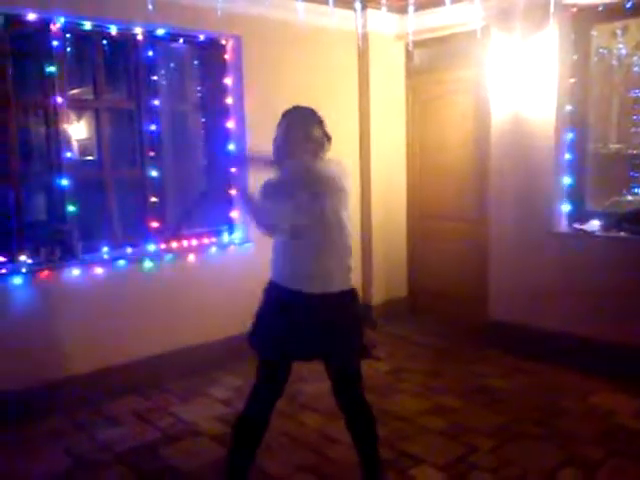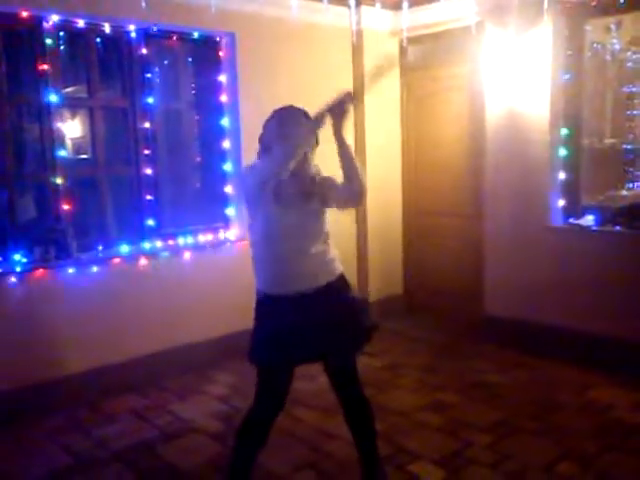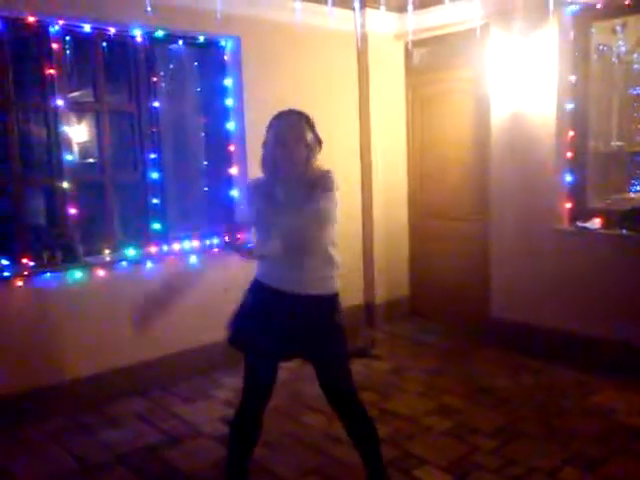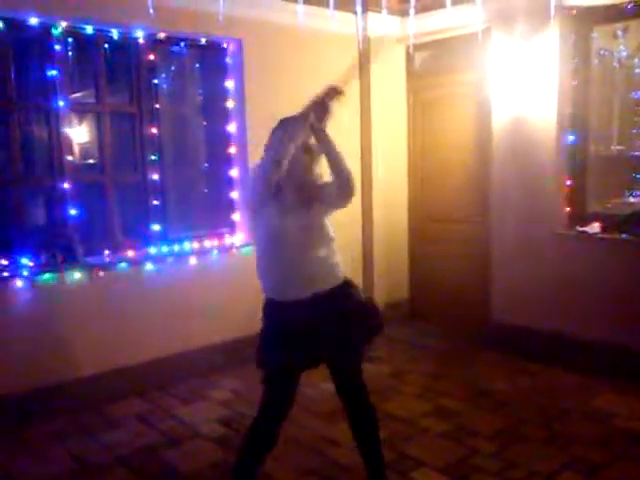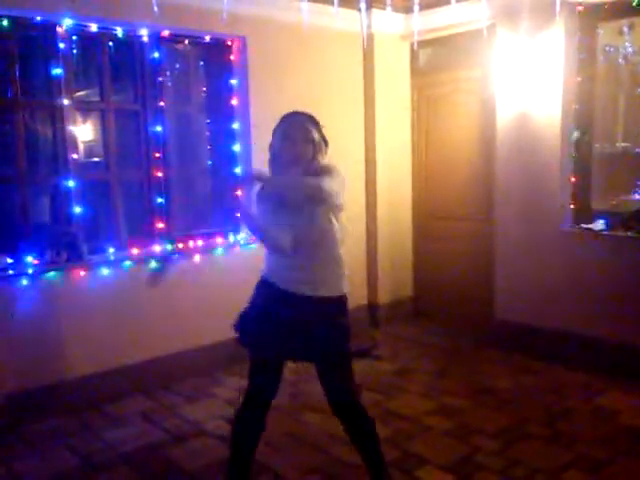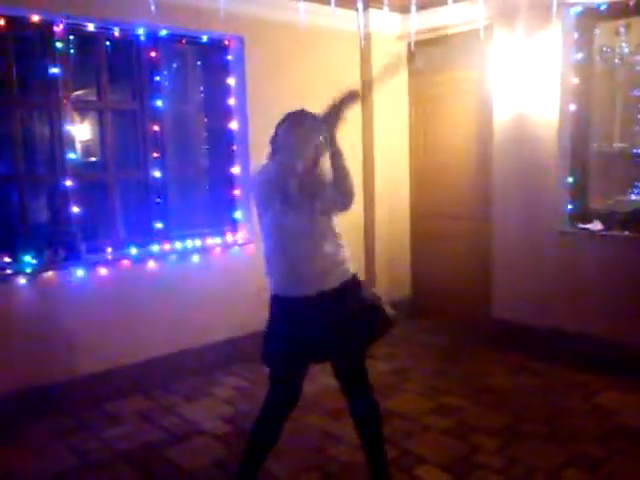
dt=0.5s
person 1, frame 1
left shoulder: (334, 182)
right shoulder: (273, 189)
left elbow: (316, 170)
right elbow: (272, 225)
right wrist: (246, 196)
left hip: (335, 302)
right hip: (286, 301)
left knee: (351, 396)
right knee: (263, 396)
person 1, frame 2
left shoulder: (318, 187)
right shoulder: (255, 183)
left elbow: (355, 195)
right elbow: (278, 160)
left wrist: (337, 129)
right wrist: (320, 117)
left hip: (328, 298)
right hip: (279, 306)
left knee: (350, 391)
right knee: (269, 402)
person 1, frame 3
left shoulder: (324, 183)
right shoulder: (259, 189)
left elbow: (320, 217)
right elbow: (266, 245)
right wrist: (257, 249)
left hip: (318, 303)
right hip: (269, 301)
left knee: (342, 395)
right knee: (253, 398)
person 1, frame 4
left shoulder: (320, 195)
right shoulder: (261, 194)
left elbow: (347, 188)
right elbow: (272, 165)
left wrist: (320, 129)
right wrist: (305, 119)
left hip: (334, 303)
right hip: (286, 313)
left knee: (354, 394)
right knee: (274, 407)
person 1, frame 5
left shoulder: (330, 179)
right shoulder: (267, 195)
left elbow: (318, 191)
right elbow: (278, 245)
left wrist: (269, 177)
right wrist: (247, 215)
left hip: (325, 305)
right hip: (275, 302)
left knee: (344, 400)
right knee: (257, 398)
person 1, frame 6
left shoulder: (322, 189)
right shoulder: (267, 187)
left elbow: (344, 199)
right elbow: (283, 166)
left wrist: (329, 135)
right wrist: (322, 123)
left hip: (340, 298)
right hip: (292, 308)
left knee: (358, 391)
right knee: (279, 402)
